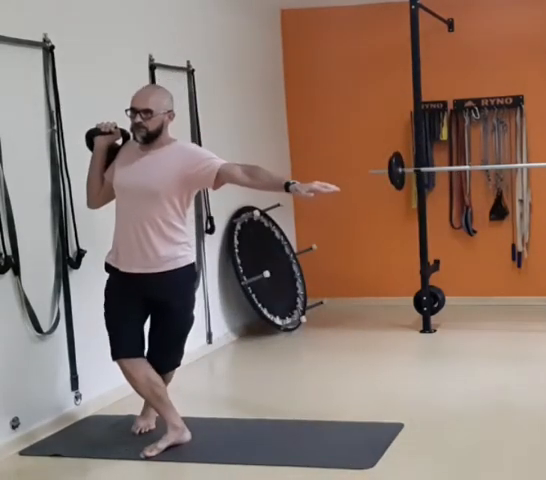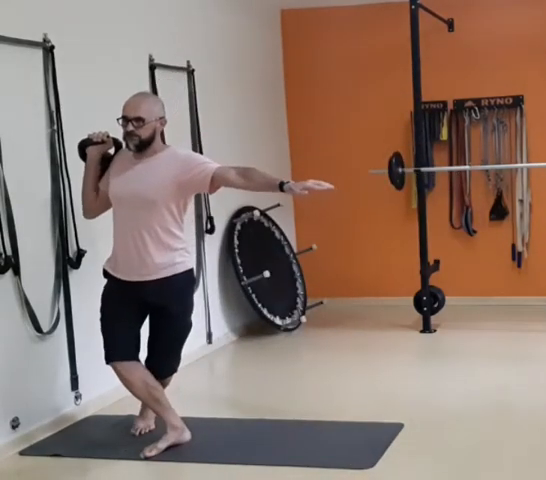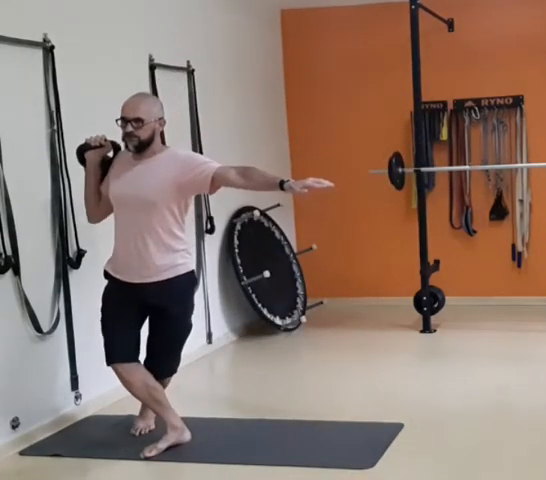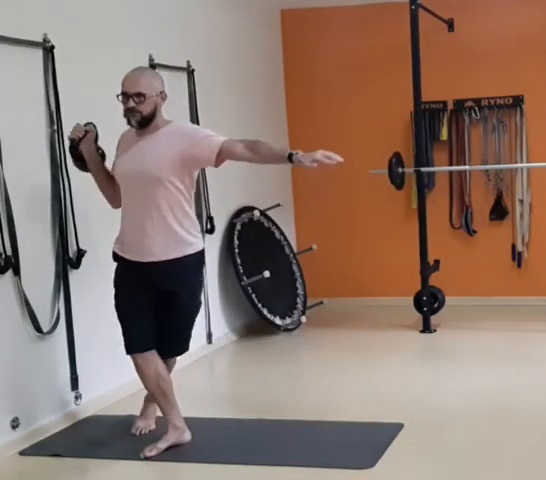
dt=0.3s
person 1, frame 1
left shoulder: (186, 156)
right shoulder: (126, 153)
left elbow: (241, 173)
right elbow: (94, 199)
left wrist: (291, 186)
right wrist: (100, 149)
left hip: (172, 273)
right hip: (124, 273)
left knee: (165, 359)
right knee: (127, 355)
left ankle: (151, 407)
right ankle: (175, 426)
person 1, frame 2
left shoulder: (181, 162)
right shoulder: (119, 162)
left elbow: (236, 175)
right elbow: (90, 209)
left wrist: (285, 185)
right wrist: (92, 160)
left hip: (170, 278)
right hip: (122, 280)
left knee: (162, 364)
right knee: (121, 359)
left ankle: (150, 408)
right ankle: (174, 426)
person 1, frame 3
left shoulder: (181, 163)
right shoulder: (119, 163)
left elbow: (236, 175)
right elbow: (94, 213)
left wrist: (286, 184)
right wrist: (92, 164)
left hip: (171, 280)
right hip: (122, 281)
left knee: (162, 364)
right knee: (121, 361)
left ankle: (150, 408)
right ankle: (174, 426)
person 1, frame 4
left shoulder: (185, 137)
right shoulder: (125, 141)
left elbow: (242, 148)
left wrist: (295, 157)
right wrist: (89, 152)
left hip: (179, 261)
right hip: (131, 262)
left knee: (169, 348)
right knee: (142, 350)
left ankle: (151, 404)
right ankle: (176, 427)
